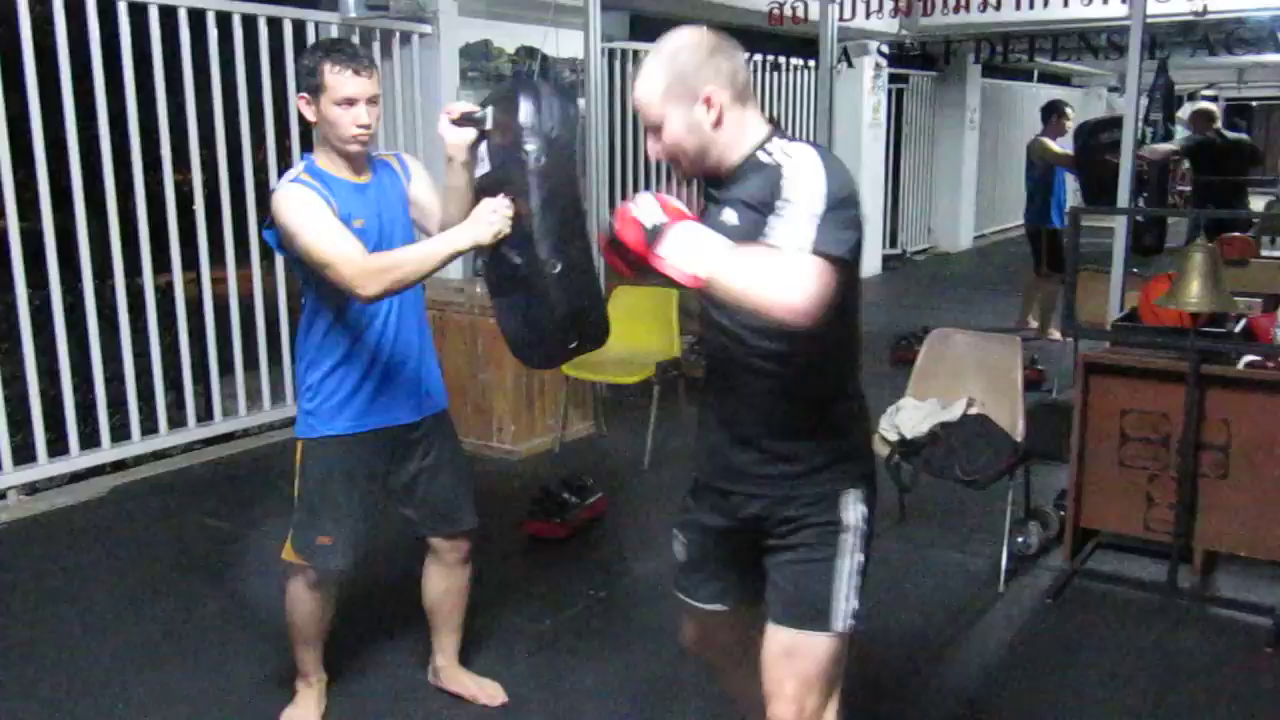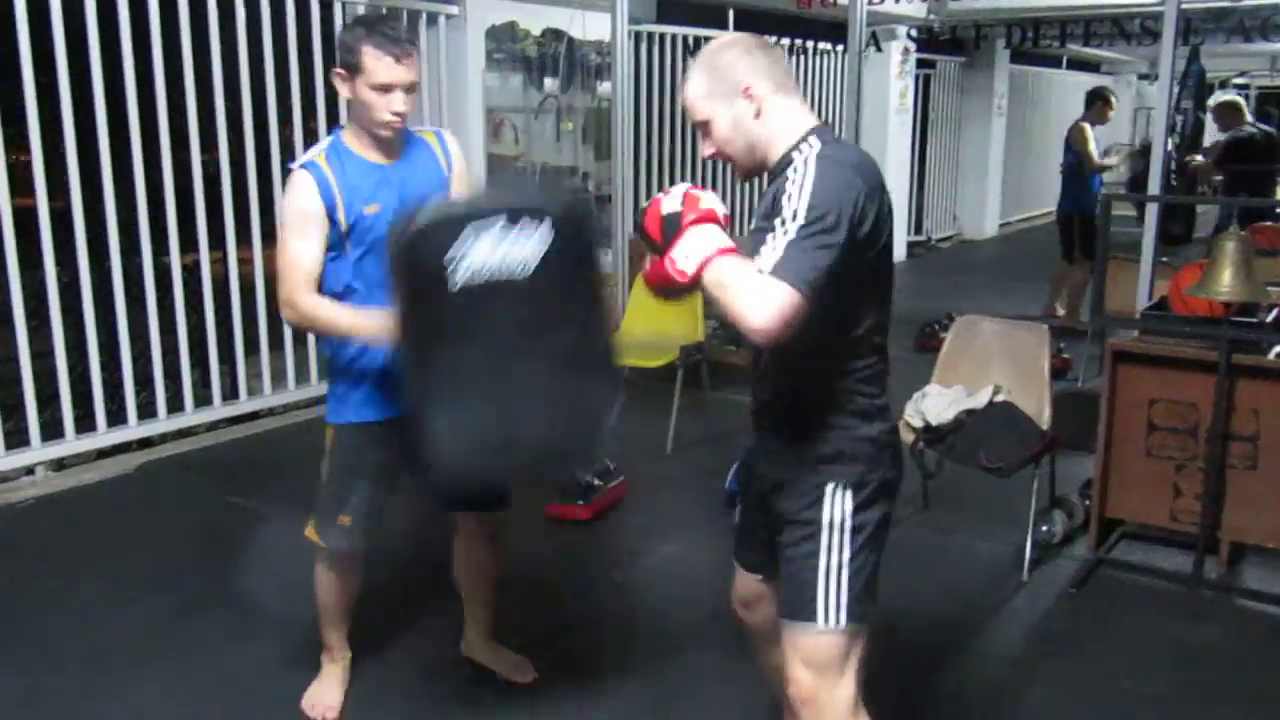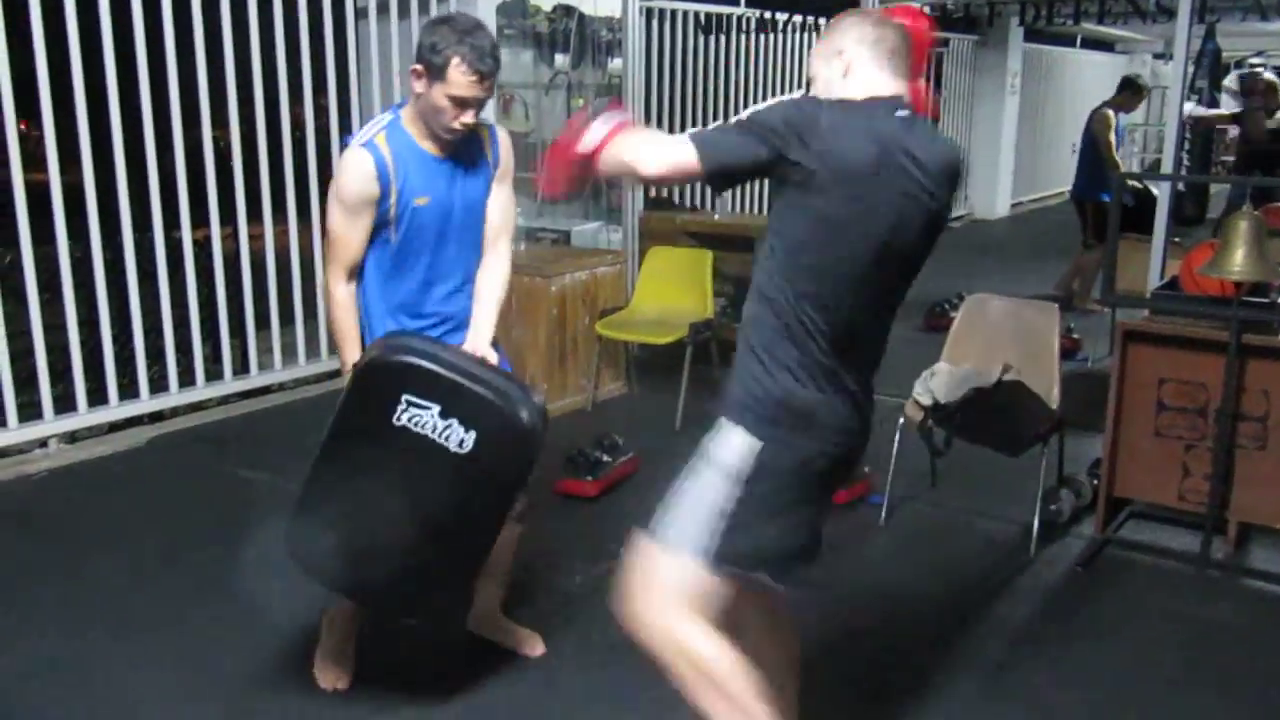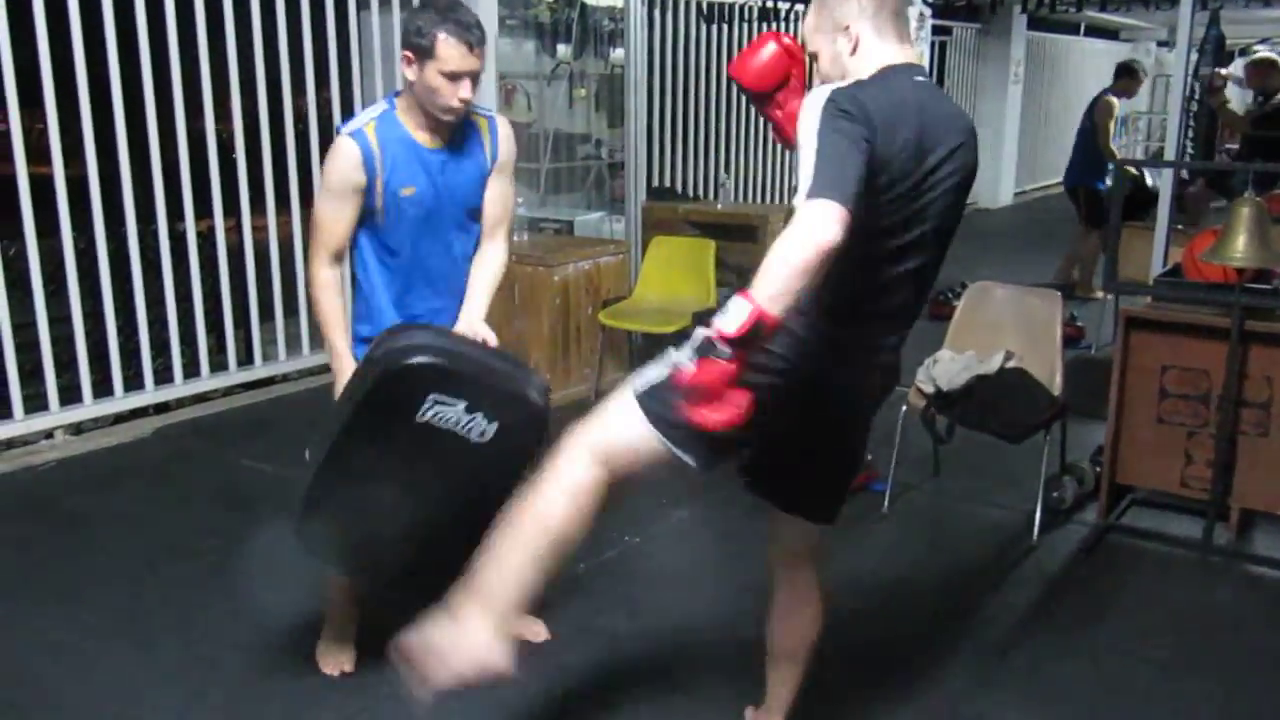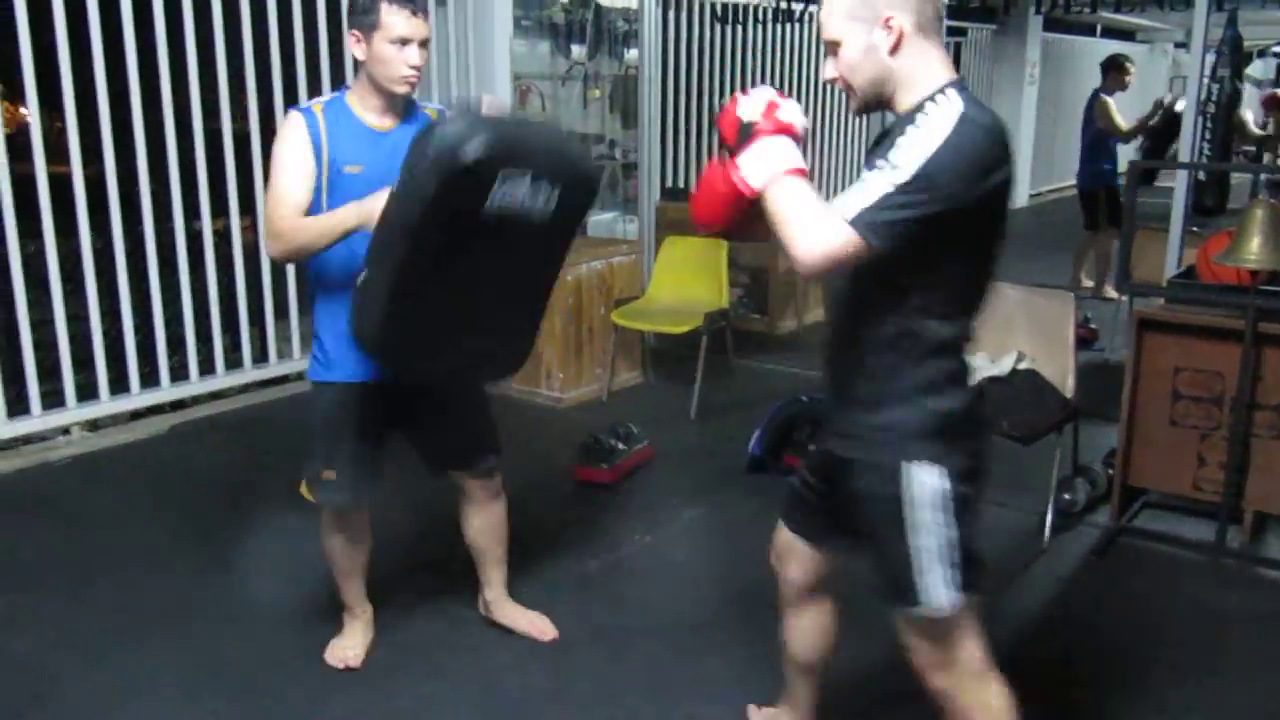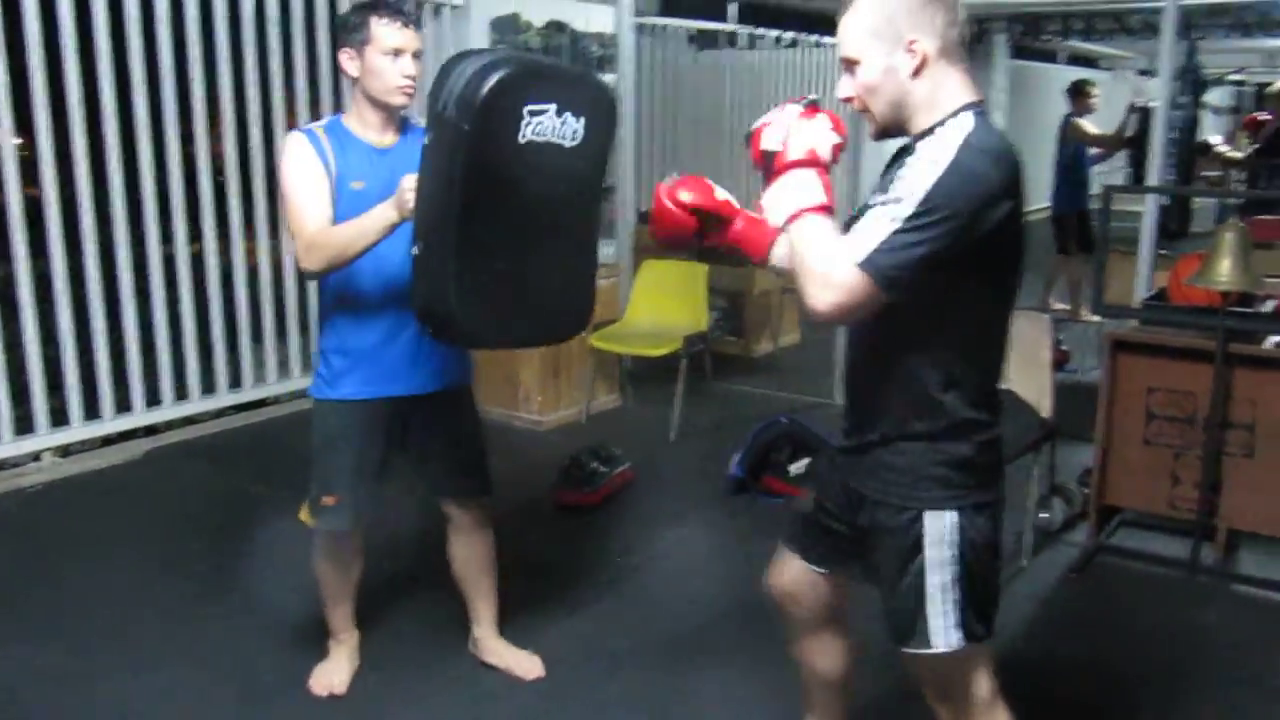
dt=0.4s
person 1, frame 1
left shoulder: (807, 176)
right shoulder: (714, 174)
left elbow: (795, 296)
left wrist: (672, 238)
left hip: (816, 484)
right hip: (724, 467)
right knee: (710, 635)
person 1, frame 2
left shoulder: (824, 171)
right shoulder: (805, 170)
left elbow: (765, 315)
left wrist: (696, 239)
right wrist: (705, 260)
left hip: (836, 462)
right hip: (787, 445)
right knee: (756, 603)
person 1, frame 3
left shoulder: (810, 121)
right shoulder: (941, 159)
left elbow: (670, 161)
left wrist: (599, 140)
left hip: (773, 412)
right hip: (832, 418)
left knee: (660, 613)
right knee: (743, 587)
person 1, frame 4
left shoulder: (845, 105)
right shoulder: (958, 127)
left elbow: (819, 228)
left wrist: (732, 333)
right wrist: (796, 108)
left hip: (782, 357)
right hip: (853, 381)
left knee: (589, 451)
right knee: (797, 560)
left ankle: (478, 624)
person 1, frame 5
left shoulder: (953, 131)
right shoulder: (910, 135)
left elbow: (818, 245)
right elbow: (837, 242)
left wrist: (766, 145)
right wrist: (751, 188)
left hip: (913, 436)
right hip: (856, 417)
left knee: (947, 659)
right knee: (796, 566)
person 1, frame 6
left shoulder: (968, 159)
right shoulder: (925, 152)
left elbow: (832, 295)
right elbow: (830, 265)
left wrist: (796, 173)
right wrist: (727, 223)
left hip: (931, 477)
right hip: (871, 452)
right knee: (803, 593)
person 2, frame 1
left shoulder: (402, 171)
right shoulder: (297, 195)
left elbow: (445, 235)
right elbow: (364, 279)
left wrist: (460, 162)
right wrist: (468, 235)
left hip: (420, 402)
right hip: (339, 416)
left knee: (453, 539)
right knee: (314, 561)
left ankle: (446, 663)
person 2, frame 2
left shoulder: (441, 149)
right shoulder: (313, 179)
right elbow: (297, 301)
right wrist: (381, 326)
right hip: (366, 396)
left knee: (481, 517)
right knee: (341, 541)
left ankle: (478, 638)
right ankle: (335, 658)
person 2, frame 3
left shoulder: (493, 146)
right shoulder: (368, 160)
left elbow: (497, 250)
right elbow: (341, 278)
left wrist: (480, 338)
left hip: (472, 357)
left ankle: (487, 611)
right ankle: (339, 626)
person 2, frame 4
left shoulder: (494, 135)
right shoulder: (359, 147)
left elbow: (494, 237)
right elbow: (324, 261)
left wrist: (474, 314)
right wrist: (344, 365)
left hip: (465, 346)
right ankle: (343, 617)
person 2, frame 5
left shoulder: (443, 128)
right shoulder: (307, 127)
right elbow: (278, 239)
right wrist: (361, 212)
right hip: (349, 355)
left knee: (482, 476)
right knee: (344, 498)
left ankle: (497, 597)
right ankle: (357, 613)
person 2, frame 6
right shoulder: (310, 147)
right elbow: (313, 254)
right wrist: (395, 209)
left hip: (438, 367)
right hip: (353, 376)
left knee: (468, 506)
right knee: (336, 521)
left ankle: (486, 634)
right ankle: (342, 639)
person 3, frame 1
left shoulder: (1051, 146)
right shoulder: (1040, 144)
left elbow: (1072, 164)
right elbow: (1074, 161)
left hip: (1050, 219)
right hip: (1044, 221)
left knee: (1041, 272)
right knee: (1055, 275)
left ankle: (1026, 318)
right ankle: (1046, 328)
person 3, frame 2
left shoulder: (1087, 131)
right shoulder: (1081, 129)
left elbow: (1091, 171)
right elbow: (1094, 165)
right wrist: (1121, 158)
left hip: (1077, 207)
right hip: (1078, 208)
left knee: (1069, 261)
right knee: (1085, 263)
left ankle: (1052, 307)
right ankle: (1071, 316)
person 3, frame 3
left shoulder: (1114, 116)
right shoulder: (1105, 115)
right elbow: (1110, 158)
right wrist: (1128, 183)
left hip: (1099, 191)
right hip: (1092, 192)
left knee: (1093, 245)
right knee: (1099, 246)
left ankle: (1066, 284)
right ankle: (1082, 298)
person 3, frame 4
left shoulder: (1106, 100)
right shoulder: (1109, 102)
right elbow: (1106, 145)
left wrist: (1114, 172)
right wrist: (1127, 169)
left hip: (1084, 176)
right hip: (1086, 178)
left knee: (1090, 230)
right knee: (1097, 232)
left ankle: (1065, 273)
right ankle: (1085, 287)
person 3, frame 5
left shoulder: (1100, 99)
right shoulder: (1103, 101)
left elbow: (1115, 134)
right elbow: (1124, 135)
left wrist: (1144, 123)
right wrist: (1153, 112)
left hip: (1093, 177)
right hip: (1099, 178)
left knee: (1094, 230)
right knee: (1109, 231)
left ankle: (1078, 278)
right ankle: (1101, 286)
person 3, frame 6
left shoulder: (1075, 125)
right shoulder: (1075, 125)
left elbow: (1090, 158)
right elbow: (1110, 142)
left wrist: (1119, 146)
right wrist: (1128, 116)
left hip: (1069, 201)
right hip: (1072, 203)
left knee: (1066, 254)
right knee: (1080, 255)
left ankle: (1047, 300)
right ankle: (1078, 310)
